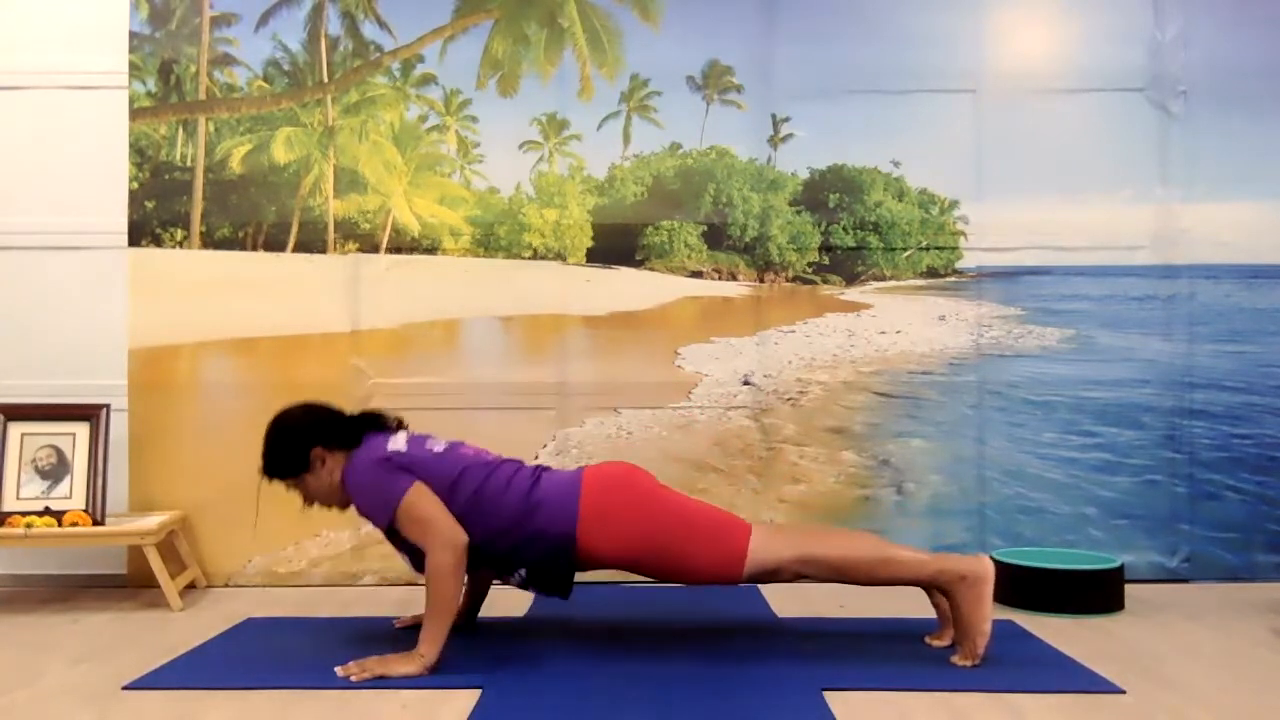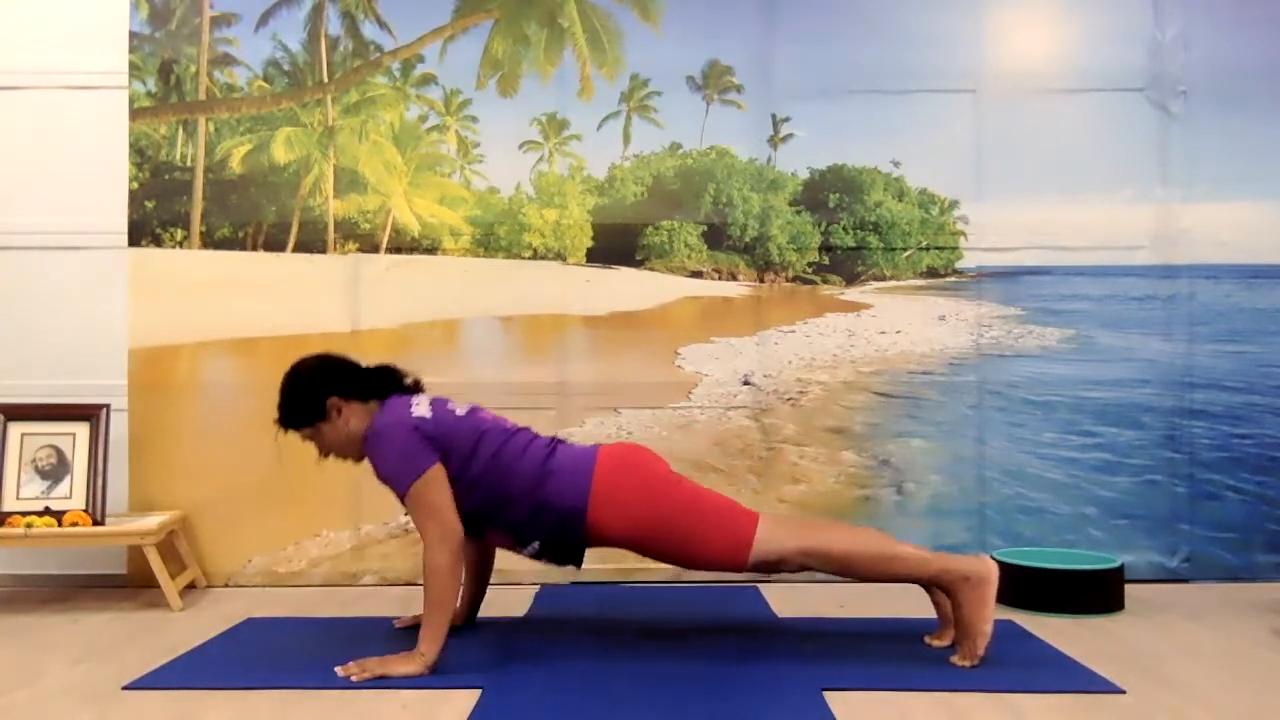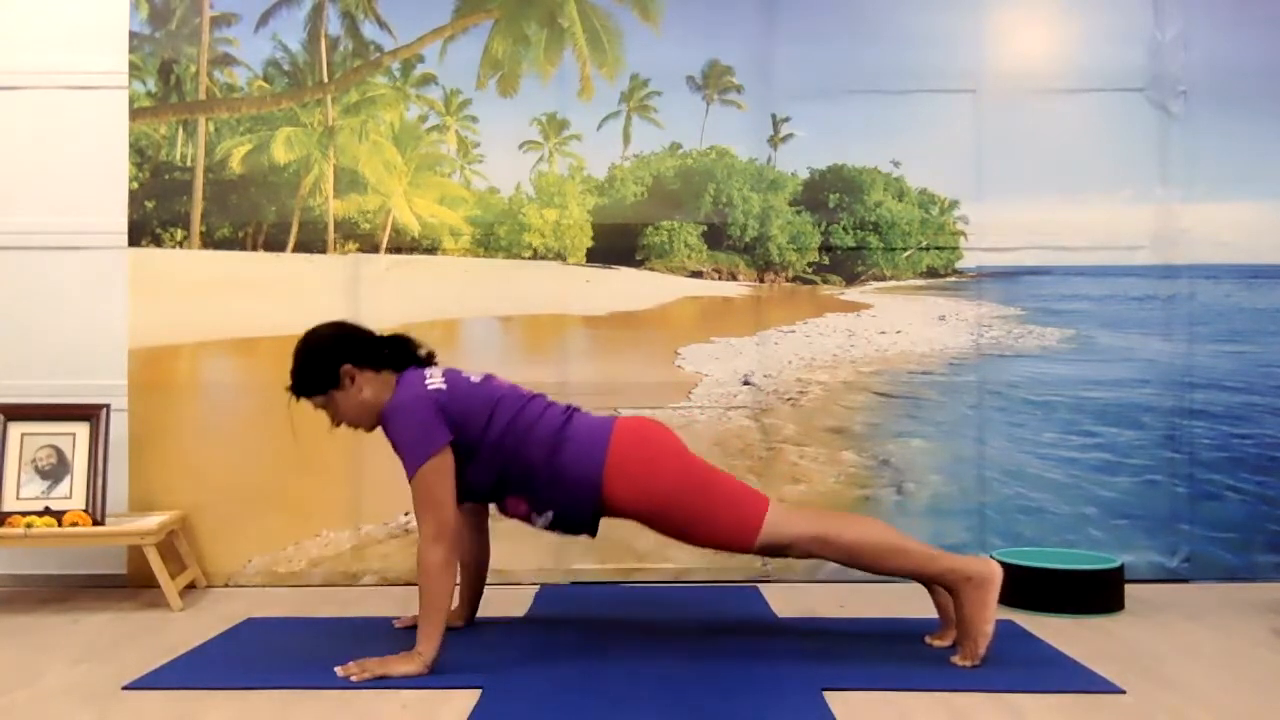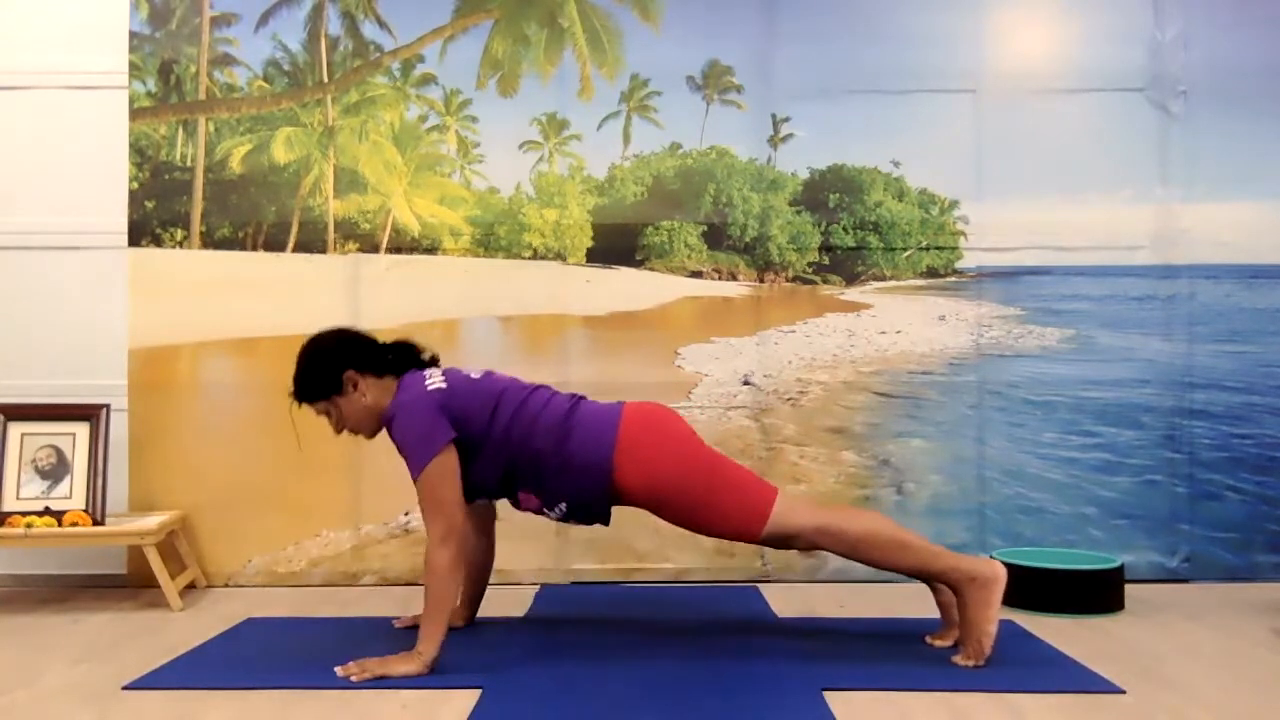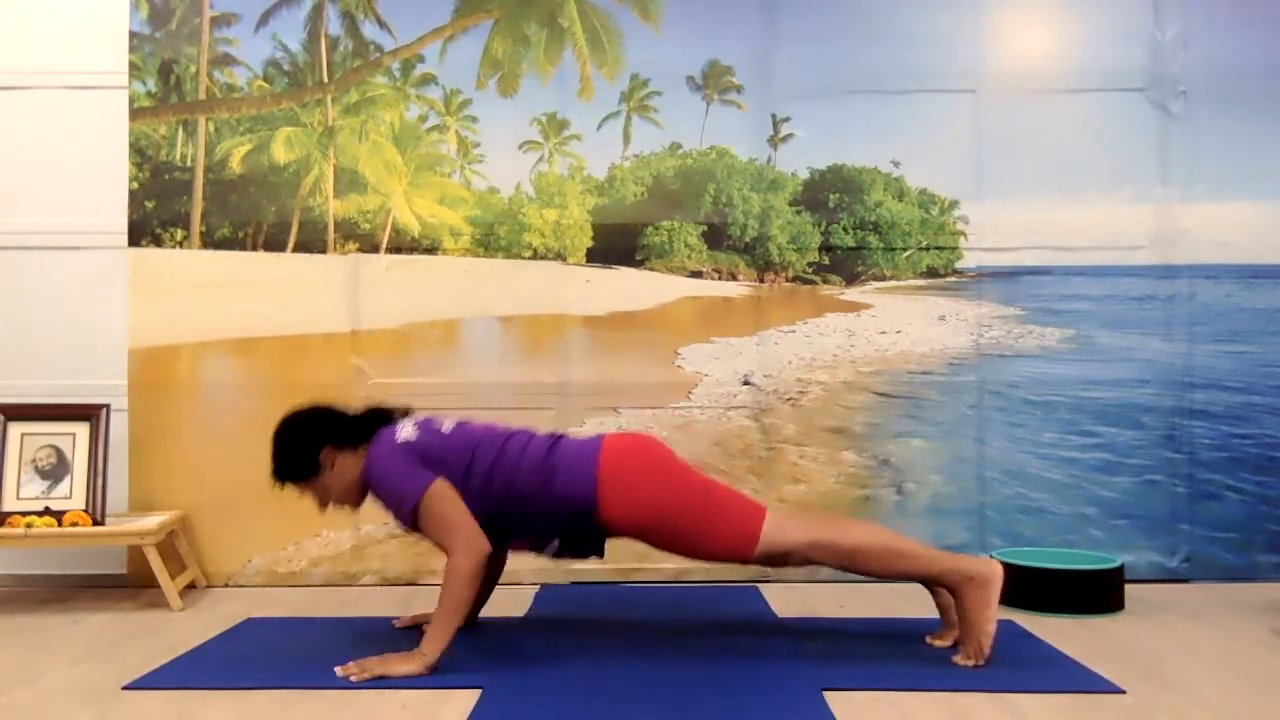
dt=0.2s
person 1, frame 1
left shoulder: (367, 472)
right shoulder: (397, 450)
left elbow: (450, 543)
left wrist: (423, 653)
right wrist: (461, 612)
left hip: (602, 519)
right hip: (600, 497)
left knee: (779, 555)
right knee: (774, 555)
left ankle: (955, 571)
right ankle: (938, 574)
person 1, frame 2
left shoulder: (389, 433)
right shoulder: (415, 415)
left elbow: (446, 538)
right elbow: (479, 518)
left wrist: (424, 652)
right wrist: (463, 611)
left hip: (612, 499)
right hip: (613, 478)
left knee: (785, 545)
right knee: (782, 543)
left ankle: (959, 573)
right ankle: (941, 575)
person 1, frame 3
left shoulder: (408, 406)
right shoulder: (432, 391)
left elbow: (438, 536)
right elbow: (473, 513)
left wrist: (423, 652)
right wrist: (464, 610)
left hip: (627, 469)
right hip: (625, 455)
left knee: (792, 532)
right knee: (788, 530)
left ankle: (965, 573)
right ankle: (945, 575)
person 1, frame 4
left shoulder: (412, 406)
right shoulder: (432, 395)
left elbow: (446, 537)
right elbow: (477, 518)
left wrist: (422, 653)
right wrist: (463, 613)
left hip: (638, 452)
right hip: (633, 444)
left knee: (798, 521)
right knee: (791, 525)
left ankle: (967, 572)
right ankle: (946, 576)
person 1, frame 5
left shoulder: (387, 461)
right shoulder: (411, 444)
left elbow: (472, 550)
right elbow: (489, 538)
left wrist: (424, 651)
right wrist: (452, 619)
left hip: (623, 485)
right hip: (618, 470)
left knee: (790, 538)
right knee: (784, 537)
left ankle: (965, 572)
right ankle: (945, 575)
